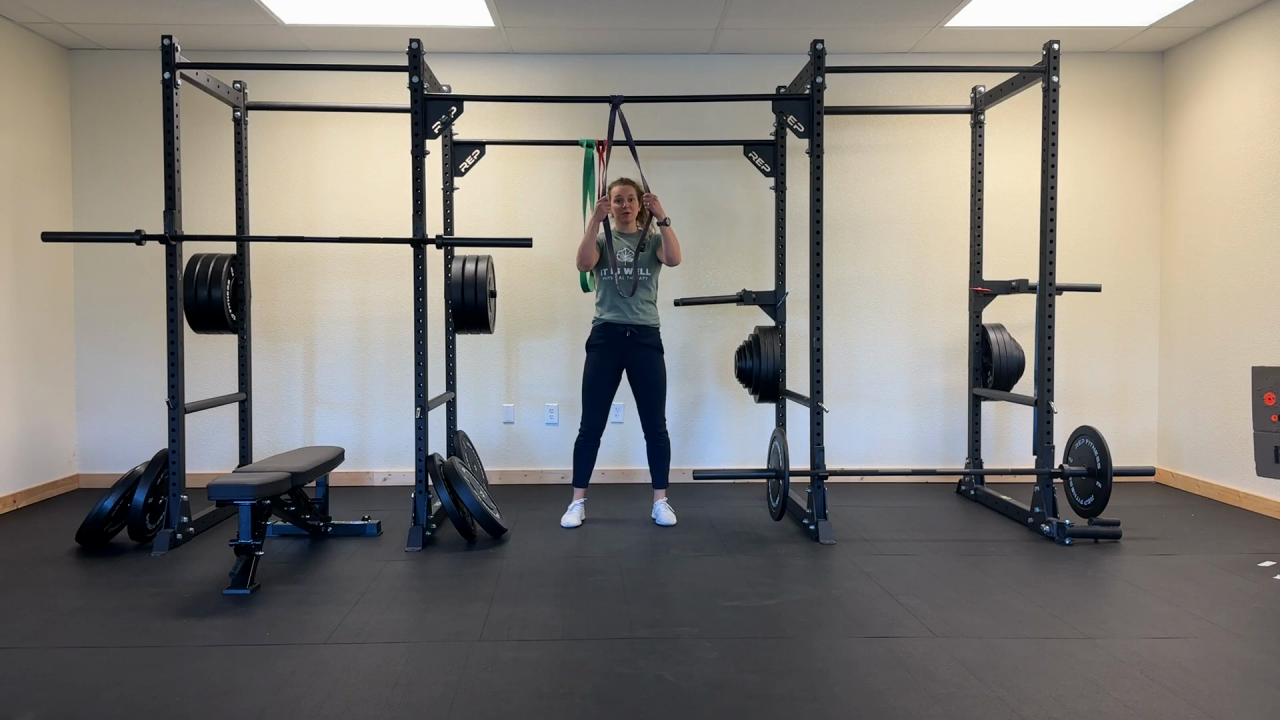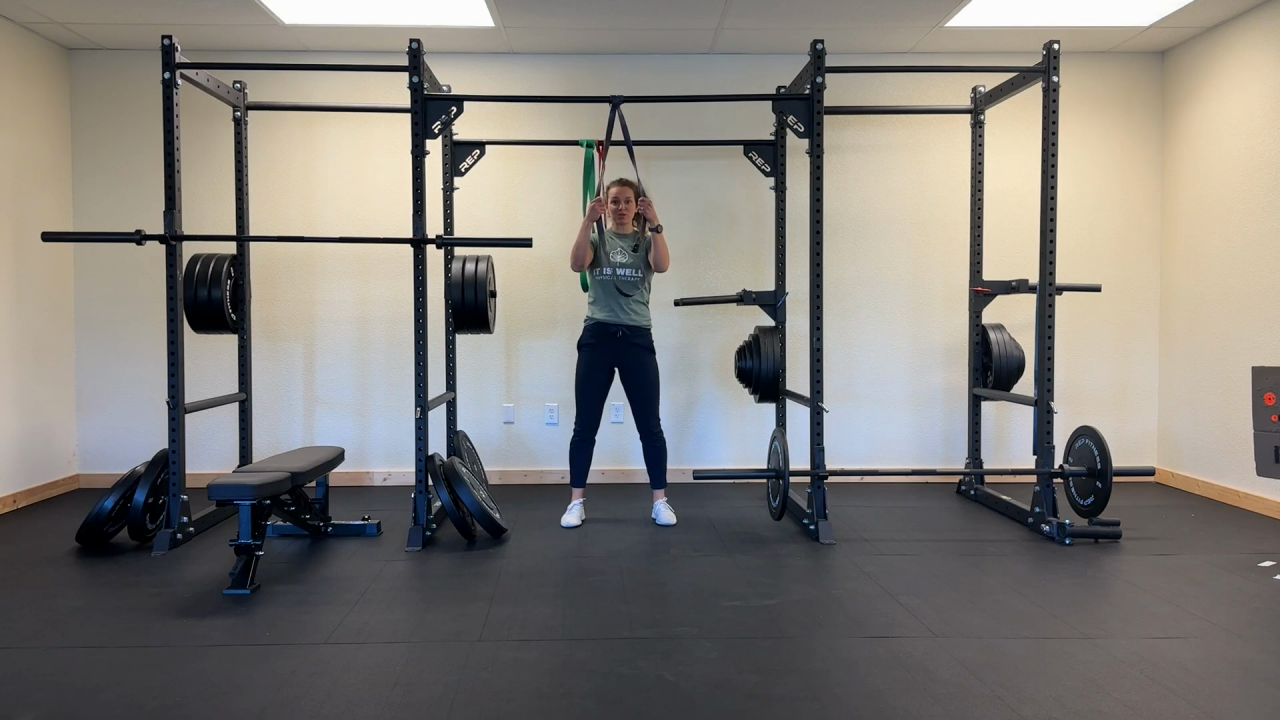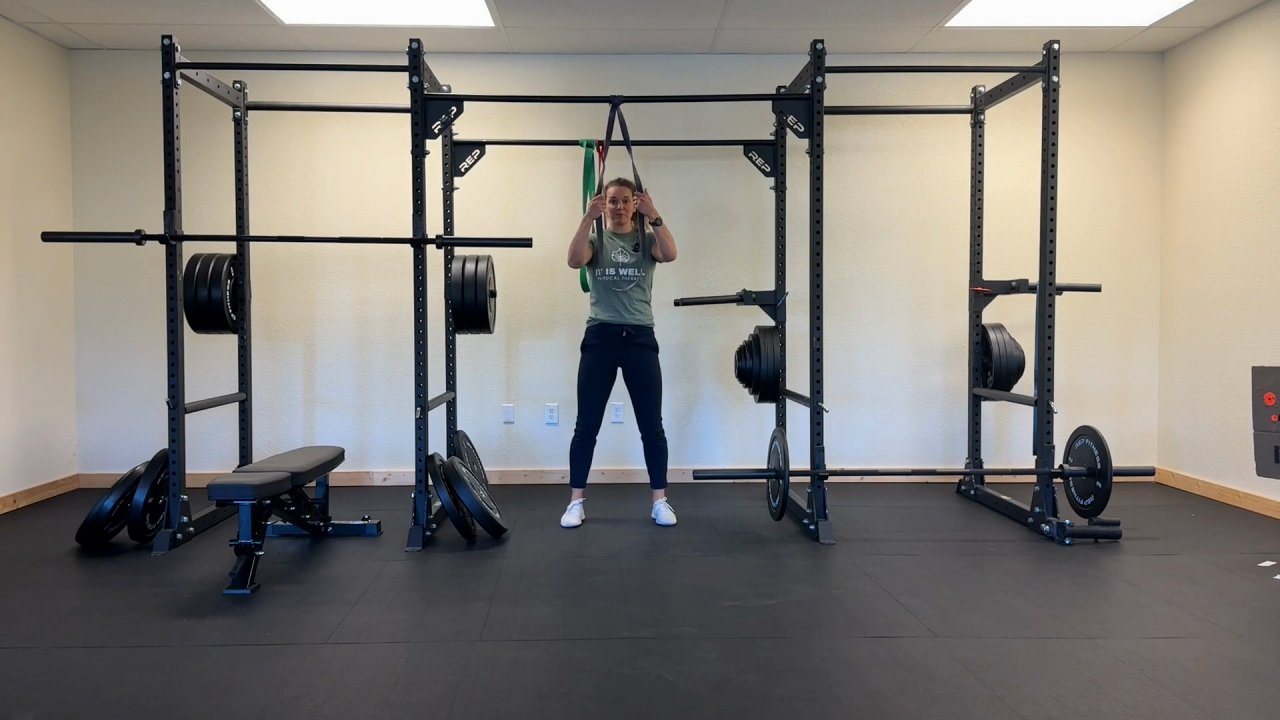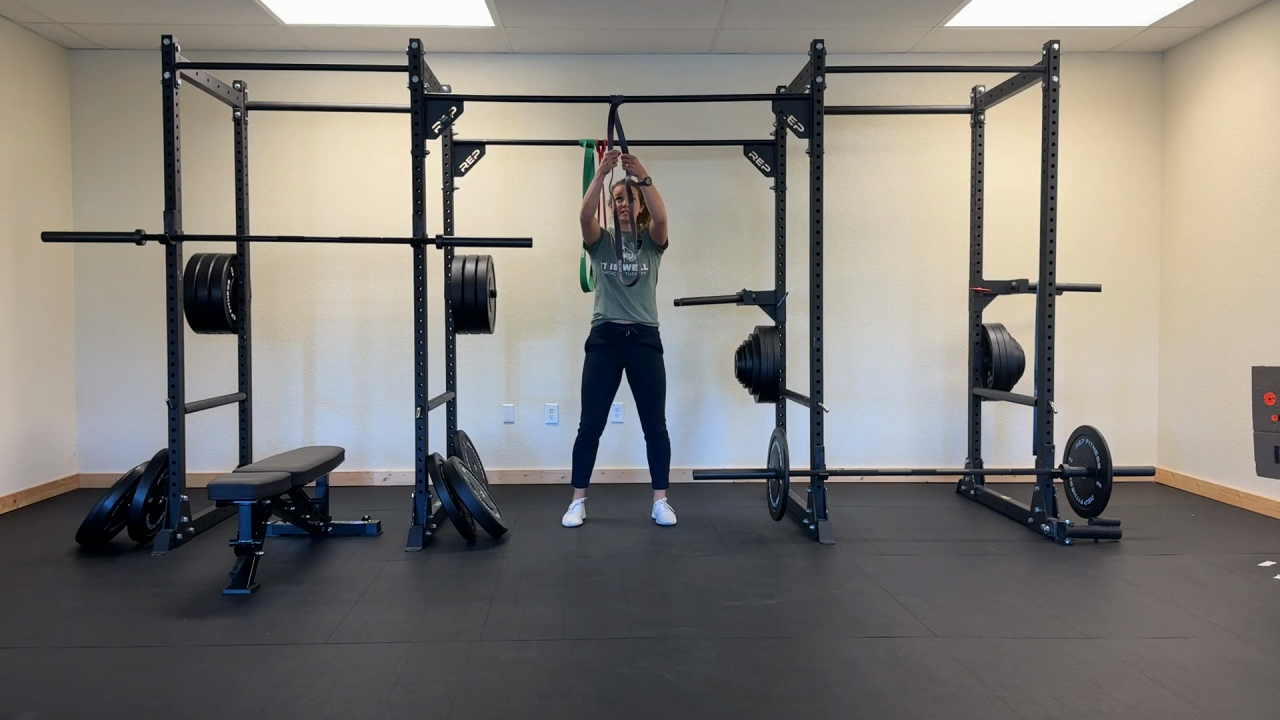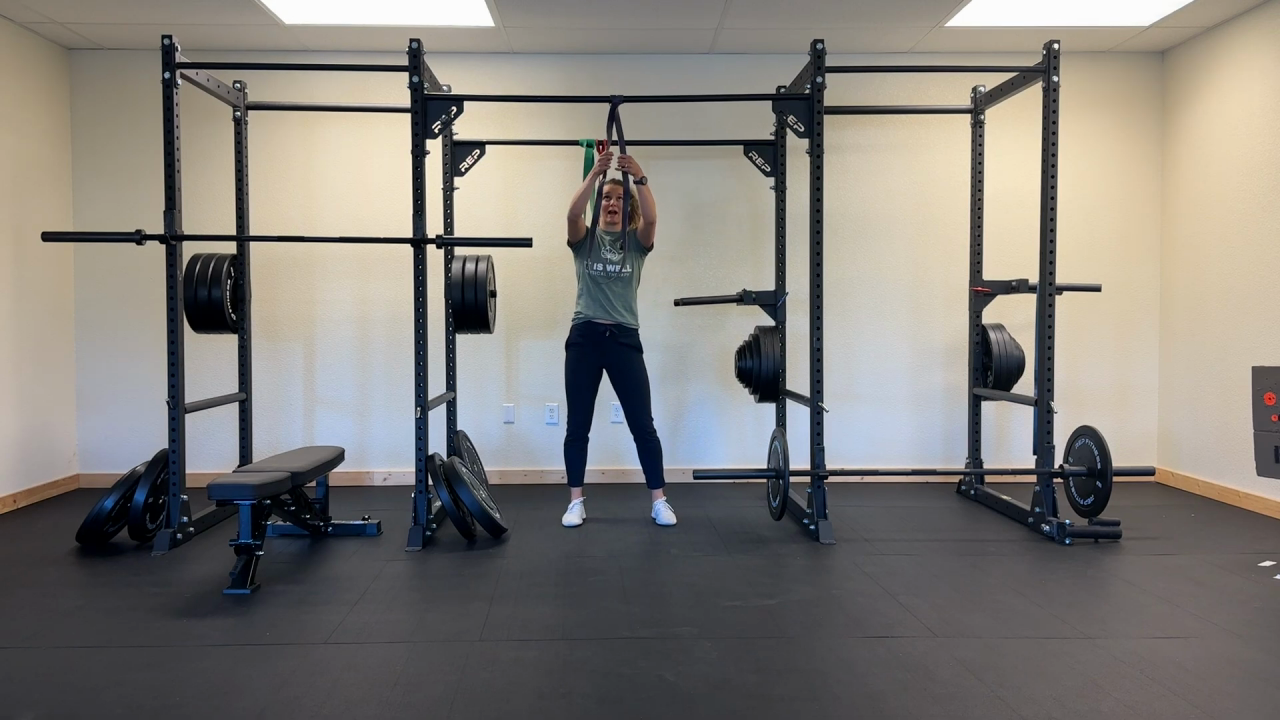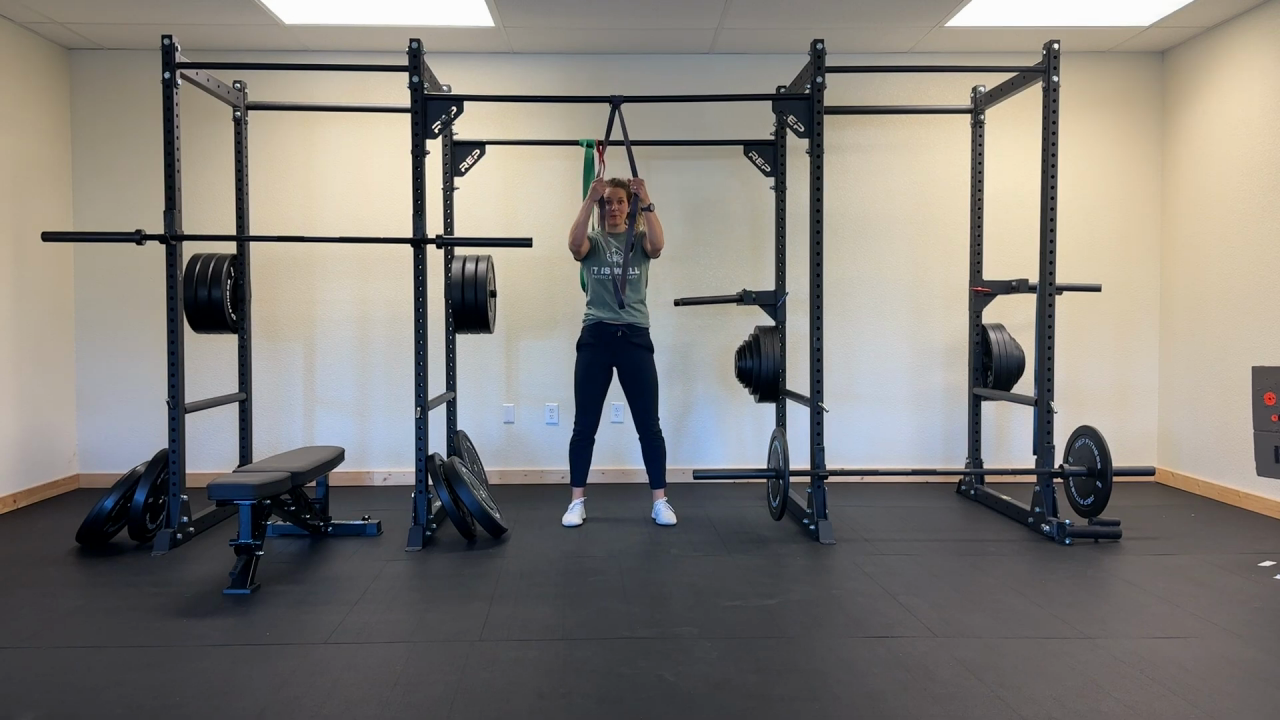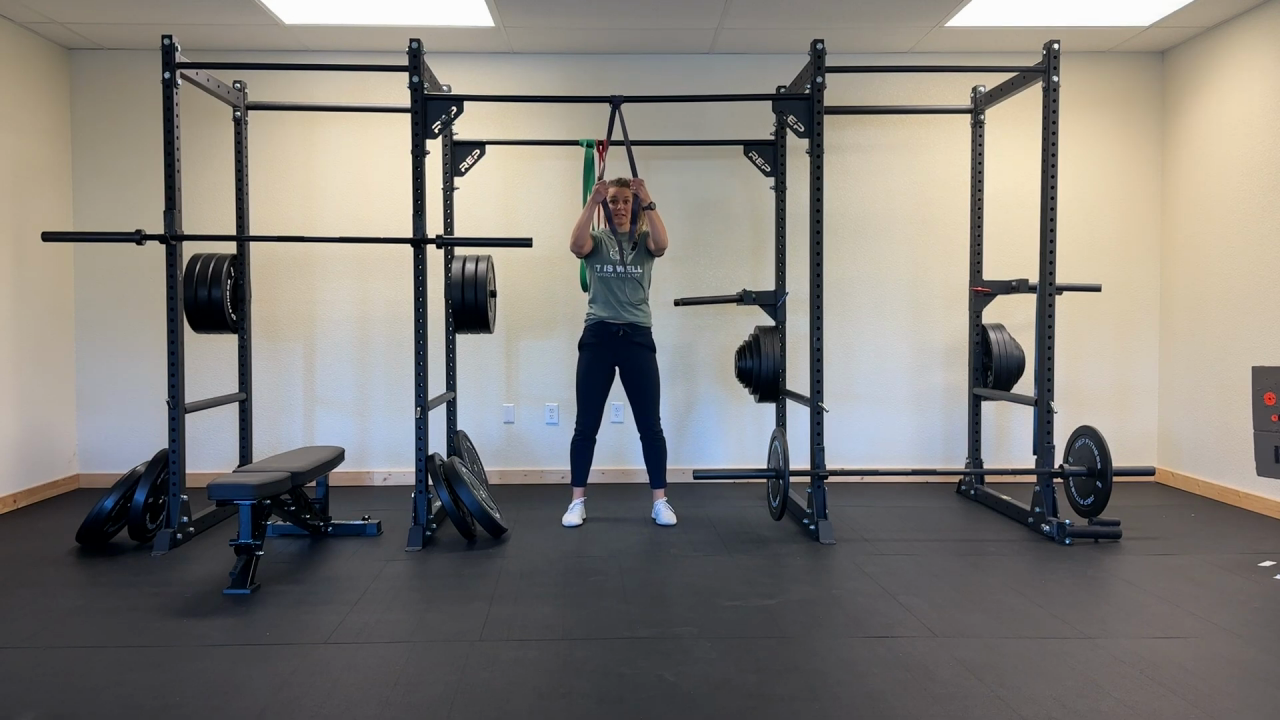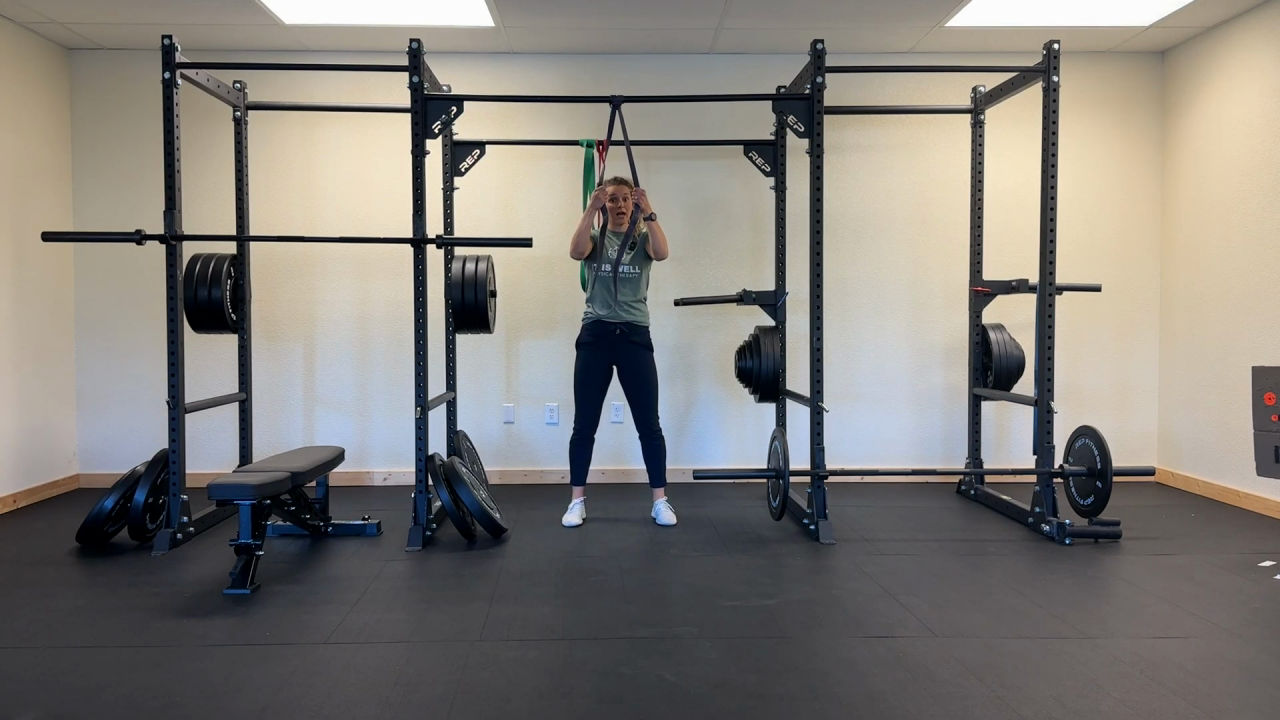
dt=0.5s
person 1, frame 1
left shoulder: (653, 239)
right shoulder: (601, 239)
left elbow: (675, 259)
right elbow: (583, 264)
left wrist: (662, 217)
right wrist: (595, 220)
left hip: (645, 339)
right hip: (605, 338)
left knee: (655, 426)
right knee: (591, 425)
left ankle: (660, 501)
right ankle: (577, 502)
person 1, frame 2
left shoulder: (646, 240)
right shoulder: (597, 240)
left elbow: (662, 266)
right elbow: (577, 265)
left wrist: (655, 223)
right wrist: (588, 220)
left hip: (637, 339)
right hip: (597, 338)
left knee: (650, 426)
right knee: (585, 425)
left ankle: (660, 501)
right ankle: (576, 502)
person 1, frame 3
left shoulder: (646, 240)
right shoulder: (596, 241)
left elbow: (670, 253)
right elbow: (574, 261)
left wrist: (654, 216)
right wrist: (588, 218)
left hip: (640, 339)
right hip: (600, 338)
left knee: (651, 425)
right knee: (586, 425)
left ankle: (660, 501)
right ankle: (576, 501)
person 1, frame 4
left shoulder: (652, 240)
right shoulder: (600, 239)
left elbow: (661, 217)
right elbow: (585, 215)
left wrist: (644, 176)
right wrist: (601, 173)
left hip: (645, 339)
right hip: (604, 339)
left knee: (655, 426)
right knee: (590, 426)
left ankle: (660, 501)
right ankle: (578, 502)
person 1, frame 5
left shoulder: (637, 241)
right shoulder: (584, 239)
left elbow: (651, 218)
right elbow: (572, 213)
left wrist: (639, 177)
right wrist: (595, 173)
left hip: (624, 339)
right hip: (584, 338)
left knee: (643, 425)
right knee: (577, 425)
left ankle: (659, 501)
right ankle: (576, 502)
person 1, frame 6
left shoulder: (639, 240)
right shoulder: (592, 242)
left elbow: (658, 244)
right elbow: (575, 245)
left wrist: (646, 200)
right wrist: (589, 199)
left hip: (635, 339)
right hip: (596, 338)
left knee: (649, 425)
right knee: (584, 425)
left ankle: (659, 501)
right ankle: (577, 501)
person 1, frame 7
left shoulder: (643, 239)
right shoulder: (596, 240)
left elbow: (662, 245)
right elbow: (576, 246)
left wrist: (648, 202)
right wrist: (591, 202)
left hip: (637, 337)
right hip: (598, 337)
left knee: (650, 425)
right knee: (586, 425)
left ankle: (660, 501)
right ankle: (577, 502)
person 1, frame 8
left shoulder: (642, 239)
right shoulder: (595, 238)
left elbow: (662, 253)
right elbow: (575, 252)
left wrist: (648, 211)
right wrist: (591, 209)
left hip: (635, 336)
right hip: (595, 335)
left knee: (649, 424)
right knee: (584, 424)
left ankle: (660, 501)
right ankle: (577, 501)
